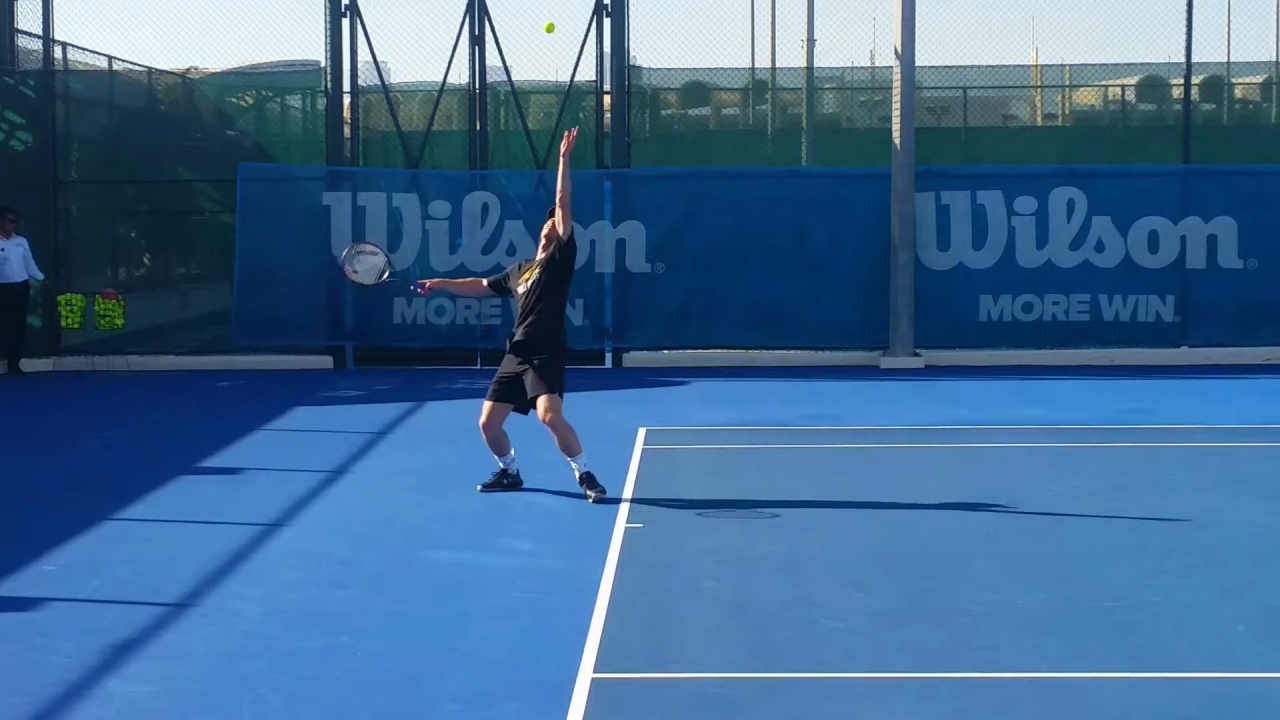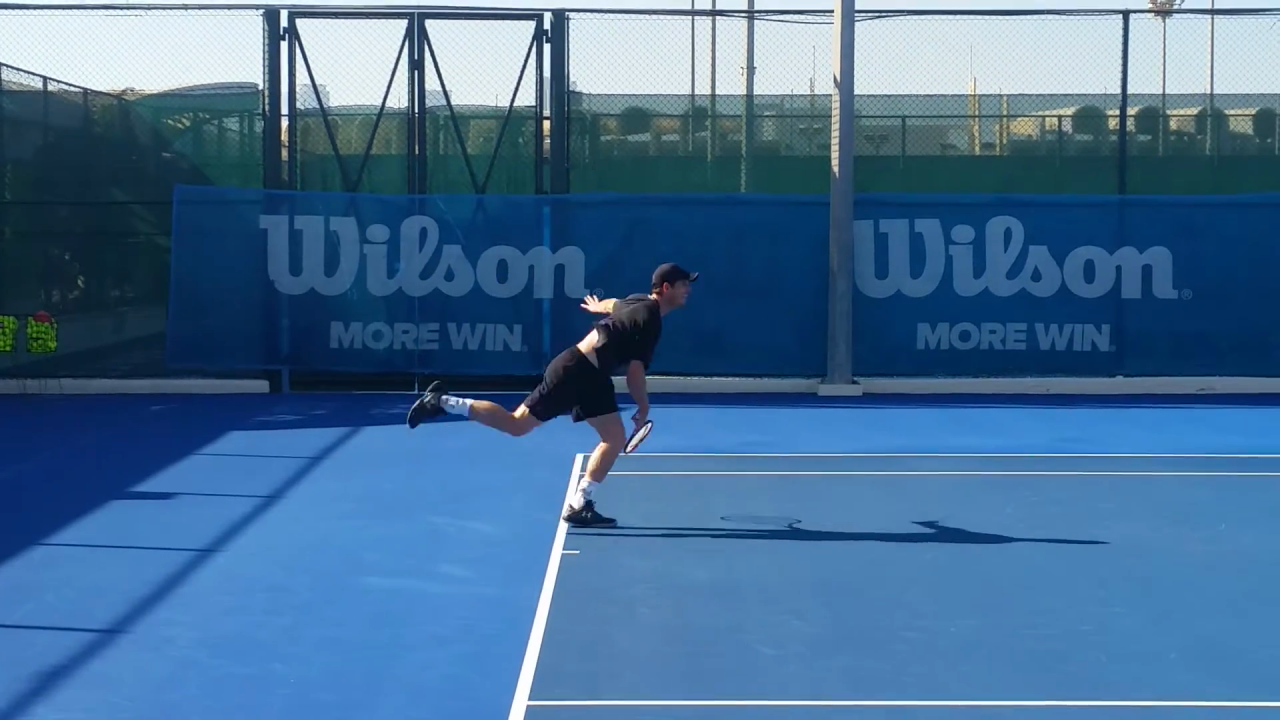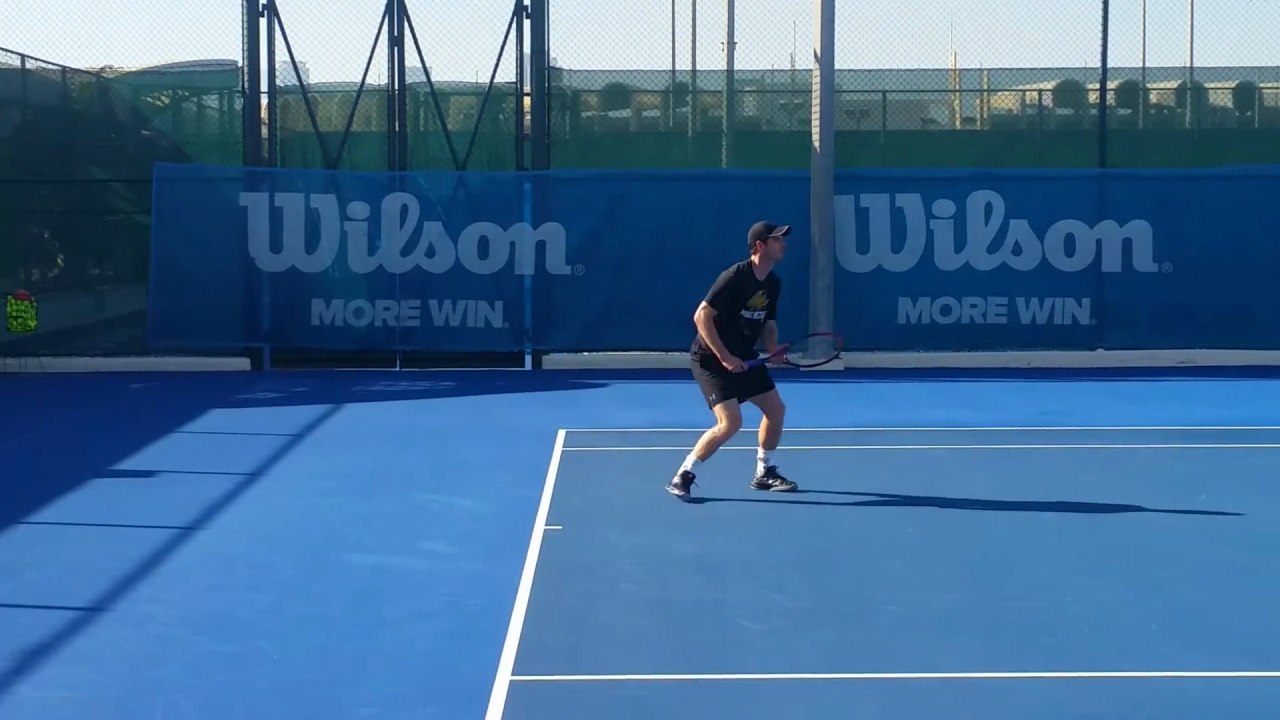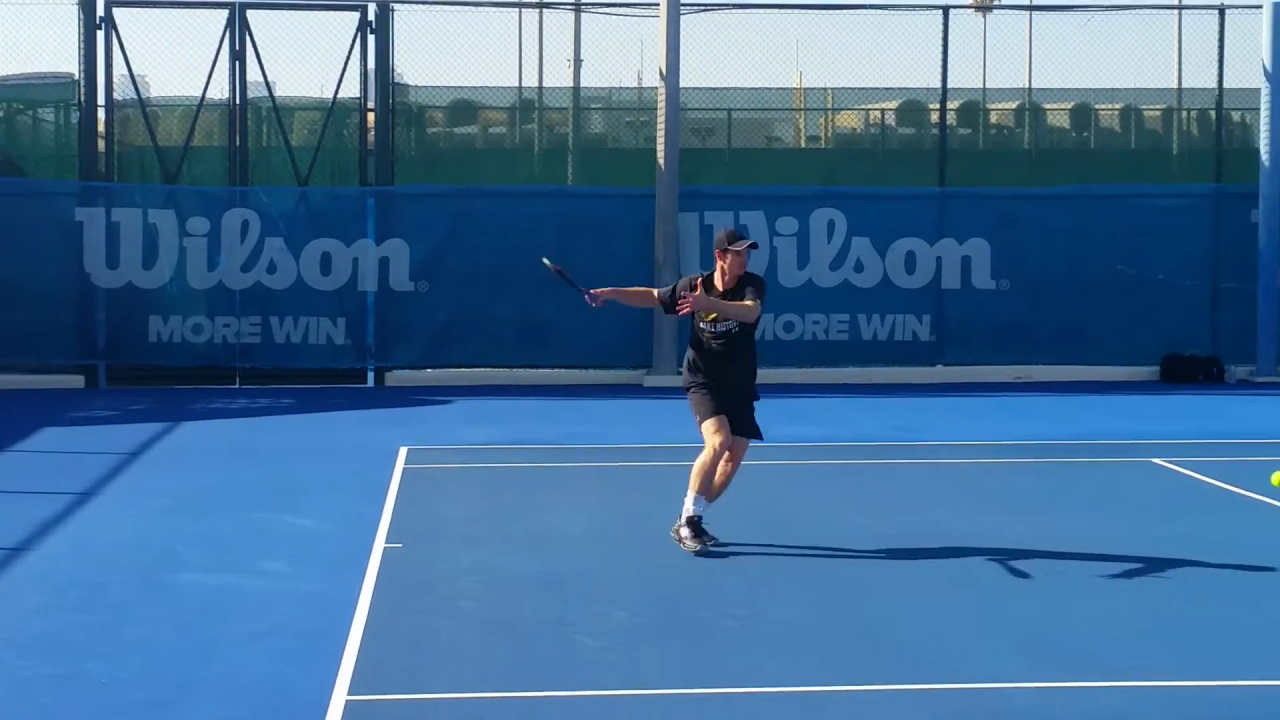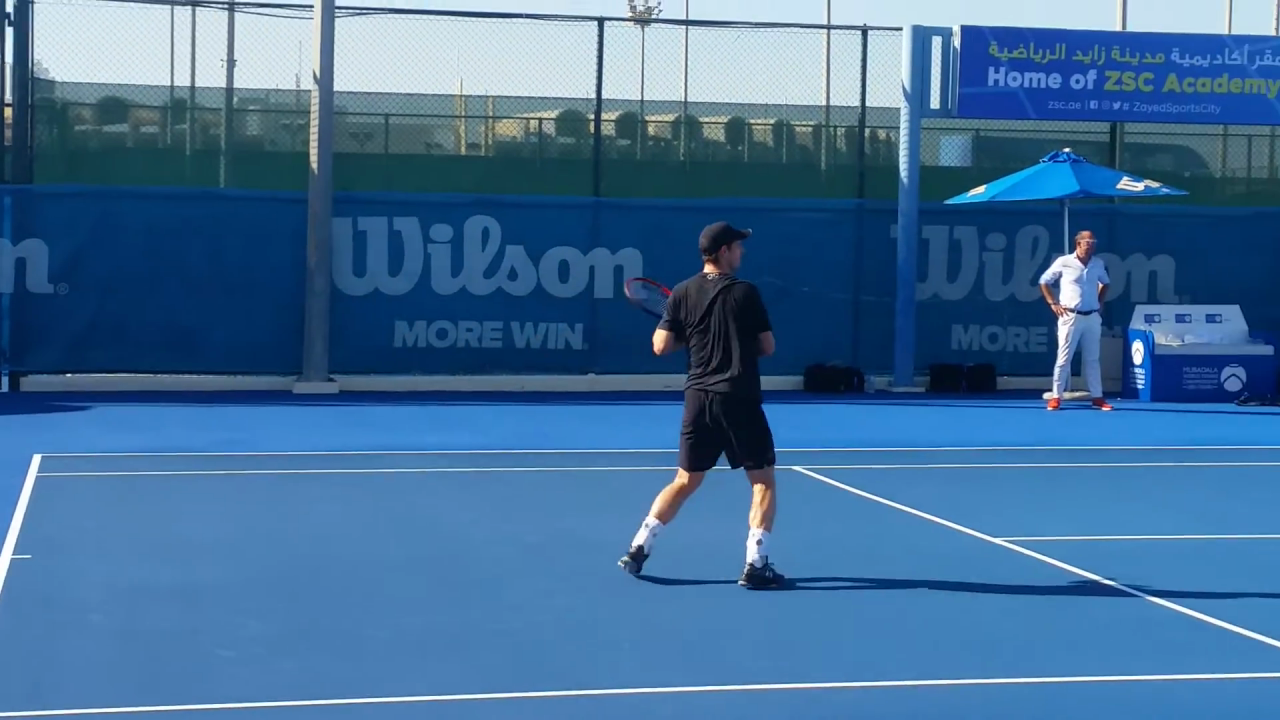
dt=1s
person 1, frame 1
left shoulder: (561, 258)
right shoulder: (519, 271)
left elbow: (563, 204)
right elbow: (479, 286)
left wrist: (564, 158)
right wrist: (439, 283)
left hip: (546, 357)
right hip: (515, 358)
left knee: (550, 415)
right knee: (489, 422)
left ankle: (584, 475)
right ankle: (509, 473)
person 1, frame 2
left shoulder: (639, 302)
right shoulder: (650, 322)
left elbow: (613, 305)
right elbow: (635, 375)
left wrist: (599, 308)
right wrist: (644, 409)
left hip: (590, 375)
right hip: (575, 373)
left knee: (615, 440)
right knee: (516, 424)
left ankle: (580, 505)
right ankle: (444, 402)
person 1, frame 3
left shoulder: (773, 283)
right shoulder: (733, 278)
left elbow: (768, 325)
right elbow: (702, 316)
left wrist: (773, 347)
right wrist: (723, 356)
left hip: (744, 357)
right hip: (711, 359)
left knee: (776, 409)
right knee: (730, 424)
left ankle: (765, 473)
right ankle: (684, 475)
person 1, frame 4
left shoulder: (752, 284)
right shoulder: (692, 286)
left elbow: (751, 313)
right elbow: (652, 297)
left wrist: (706, 305)
right wrist: (609, 294)
left hip: (740, 387)
right hip: (703, 383)
left knee: (732, 460)
right knee: (718, 442)
left ankle: (688, 522)
right ankle: (690, 520)
person 1, frame 5
left shoulder: (680, 294)
right shoulder: (745, 292)
left elbow: (661, 346)
right elbow: (767, 347)
left hip: (697, 397)
right hip: (739, 398)
left knee: (685, 481)
right knee: (764, 482)
left ankle: (639, 547)
right ankle: (757, 564)
